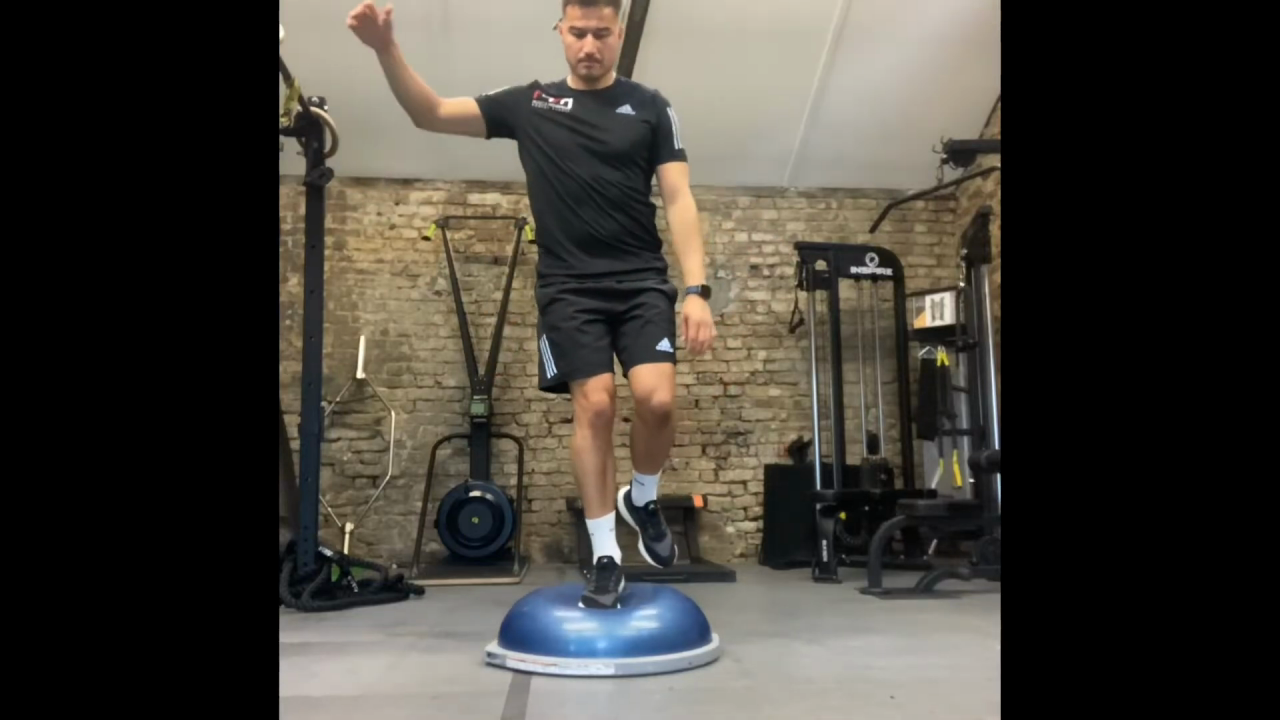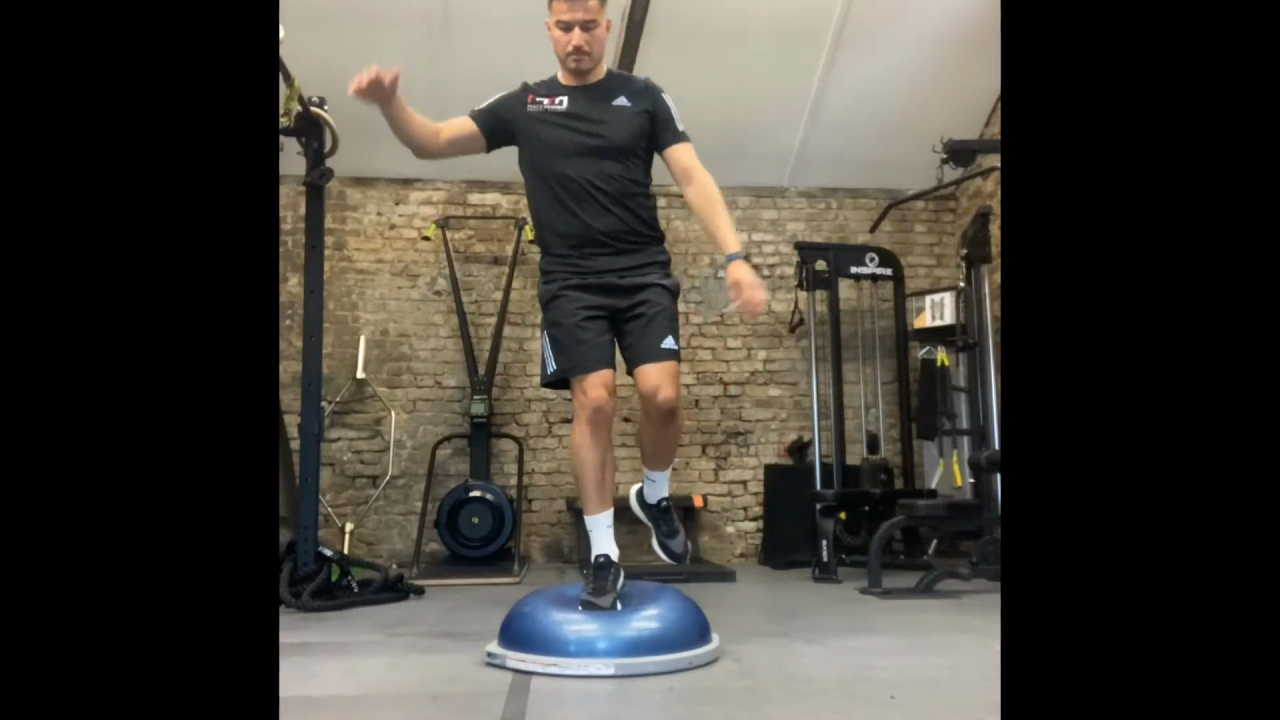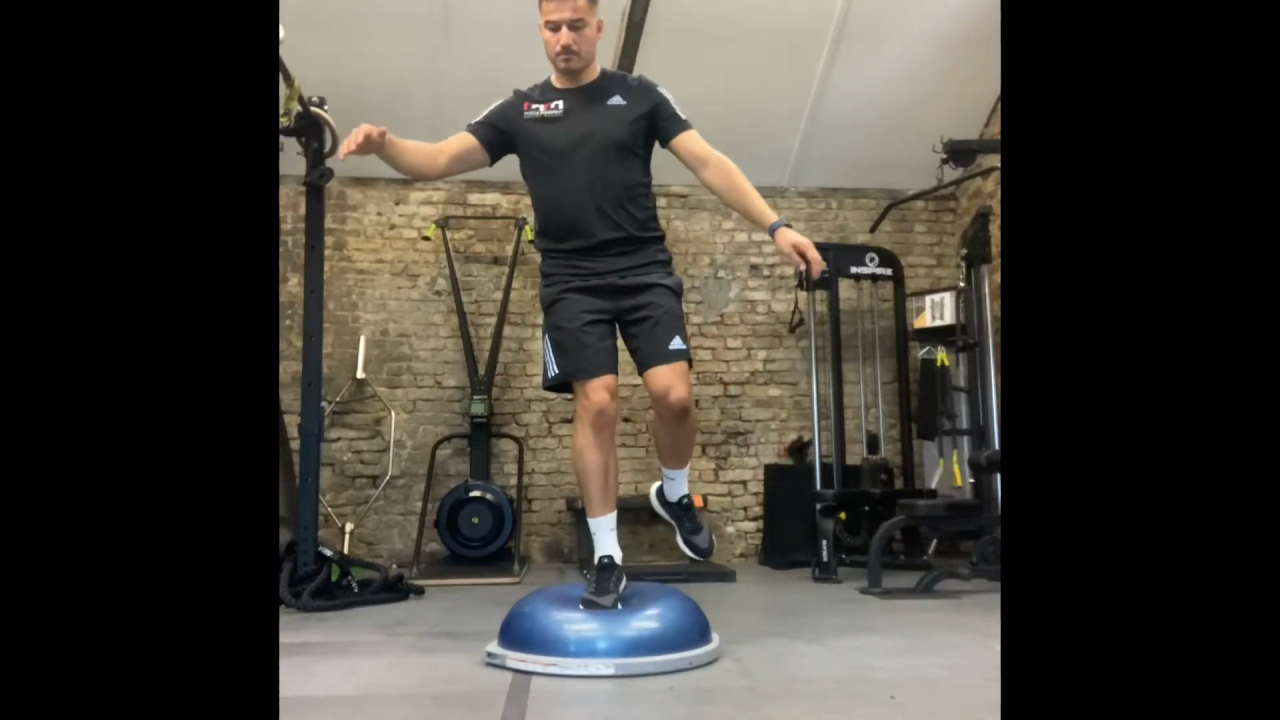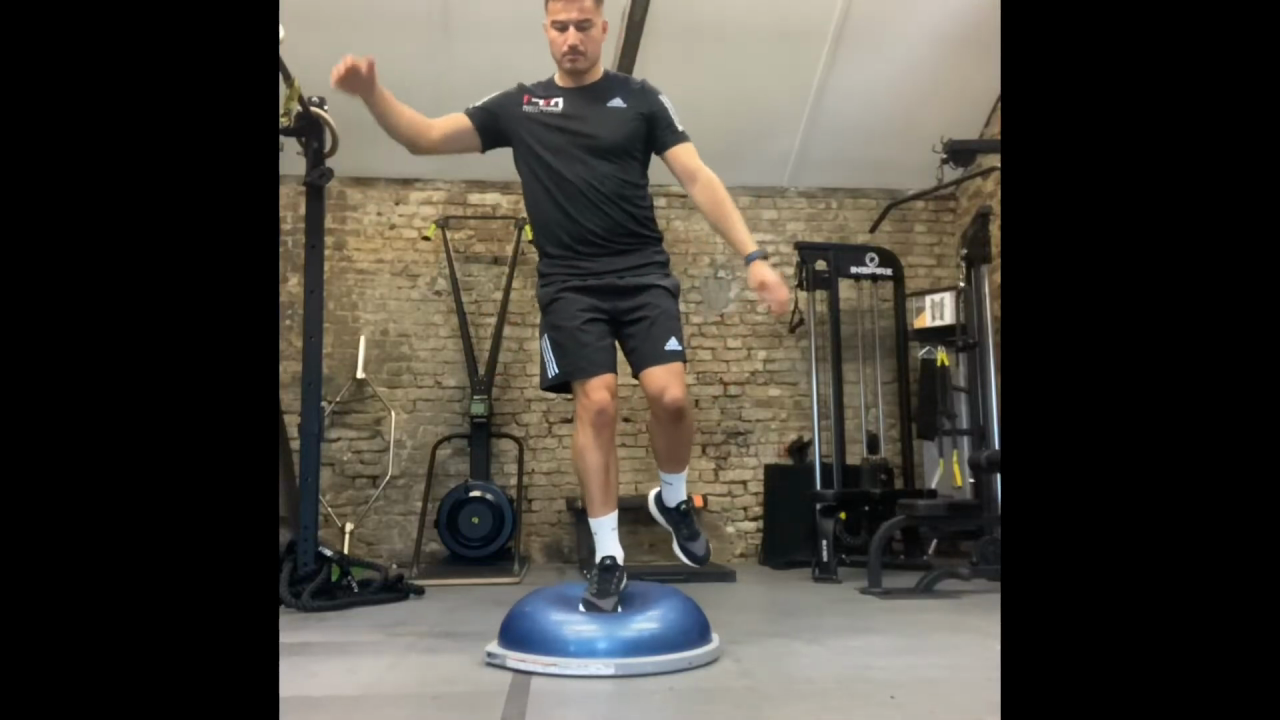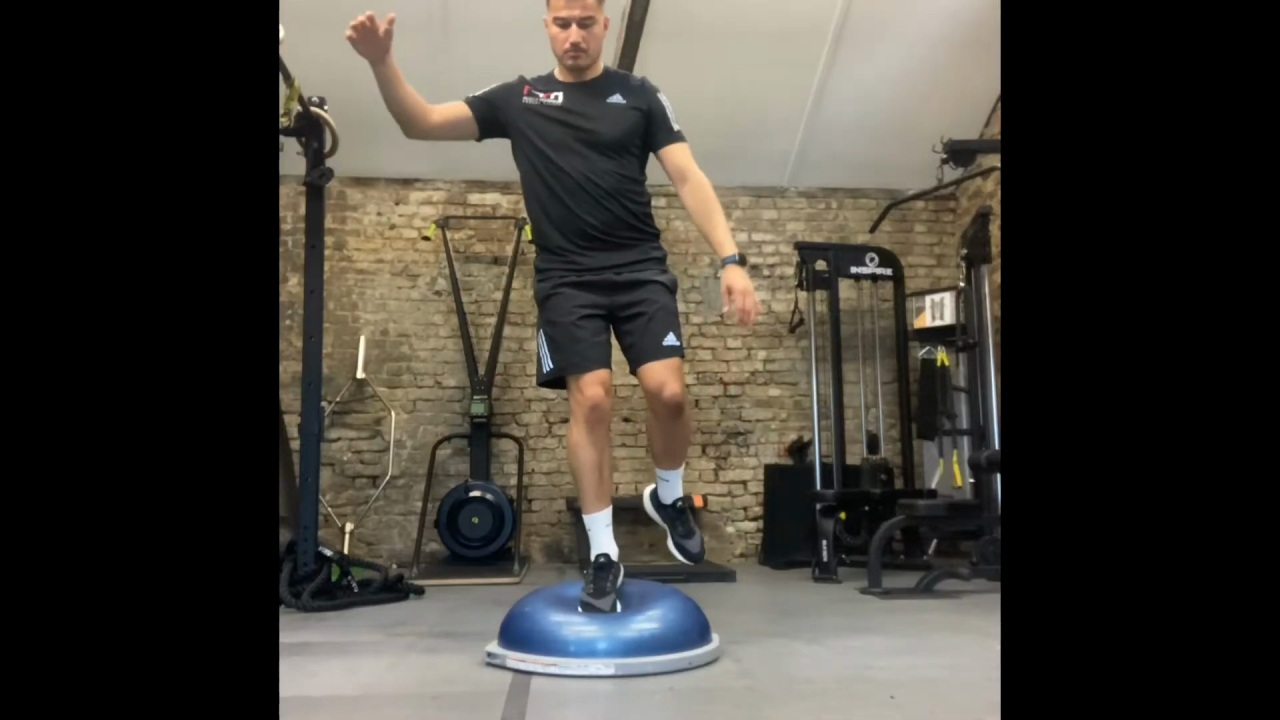
dt=0.2s
person 1, frame 1
left shoulder: (650, 108)
right shoulder: (528, 103)
left elbow: (679, 200)
right elbow: (430, 113)
left wrist: (697, 290)
left hip: (641, 279)
right hip: (569, 284)
left knee: (656, 400)
right knee: (594, 406)
left ankle: (644, 500)
right ankle: (605, 556)
person 1, frame 2
left shoulder: (645, 97)
right shoulder: (524, 105)
left elbow: (692, 177)
right elbow: (430, 141)
left wrist: (734, 256)
right wrist: (388, 100)
left hip: (643, 272)
right hip: (571, 280)
left knee: (662, 395)
right knee: (593, 402)
left ankle: (654, 496)
right ankle: (604, 554)
person 1, frame 3
left shoulder: (640, 95)
right shoulder: (519, 111)
left elbow: (708, 163)
right elbow: (438, 161)
left wrist: (774, 225)
right wrist: (384, 145)
left hip: (645, 270)
right hip: (572, 282)
left knee: (673, 396)
right knee: (596, 405)
left ankle: (673, 494)
right ankle: (607, 556)
person 1, frame 4
left shoulder: (640, 99)
right shoulder: (519, 106)
left elbow: (696, 178)
right elbow: (426, 136)
left wrist: (753, 255)
right wrist: (371, 91)
left hip: (642, 271)
right hip: (569, 281)
left knee: (670, 397)
right knee: (595, 405)
left ankle: (672, 500)
right ankle: (607, 557)
person 1, frame 5
left shoulder: (640, 96)
right shoulder: (518, 99)
left elbow: (688, 177)
right elbow: (421, 122)
left wrist: (730, 260)
right wrist: (381, 60)
left hip: (639, 267)
right hip: (566, 277)
left knee: (668, 392)
right knee: (591, 400)
left ankle: (668, 497)
right ankle: (604, 554)
